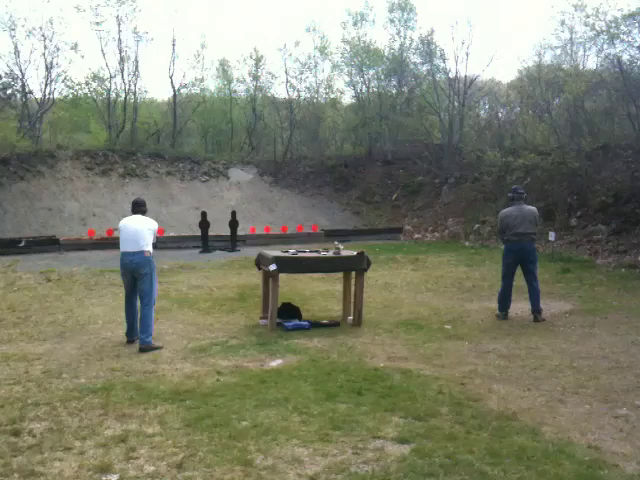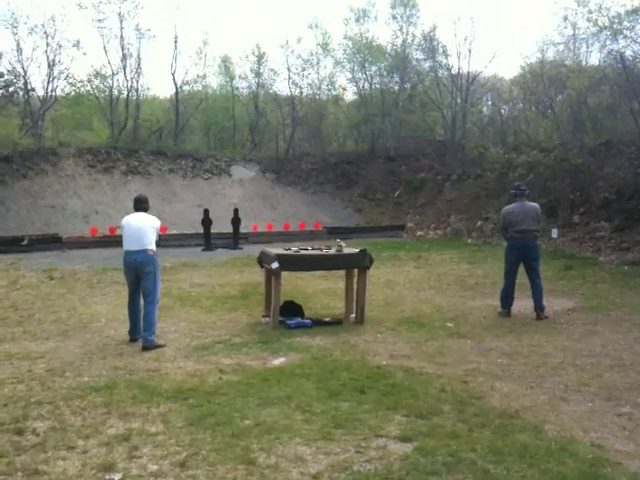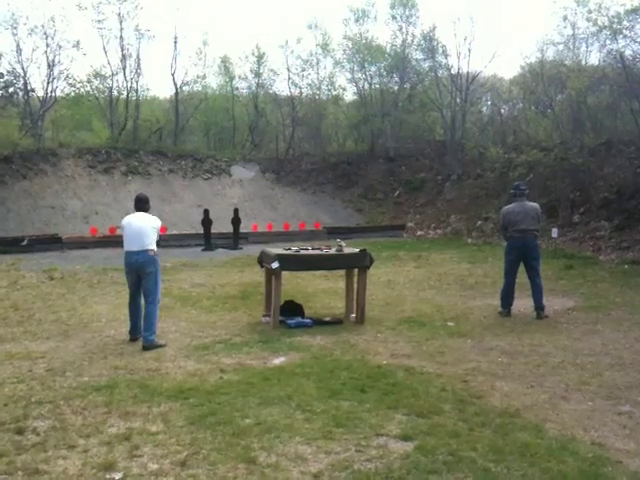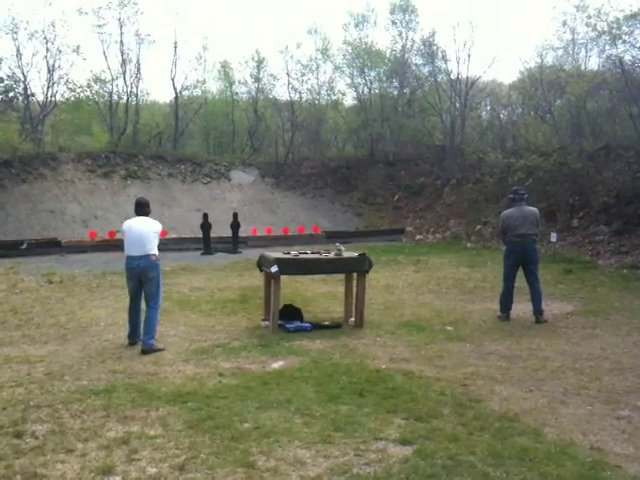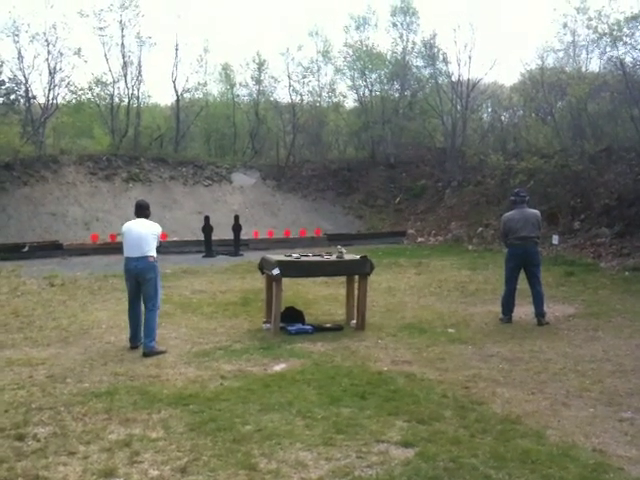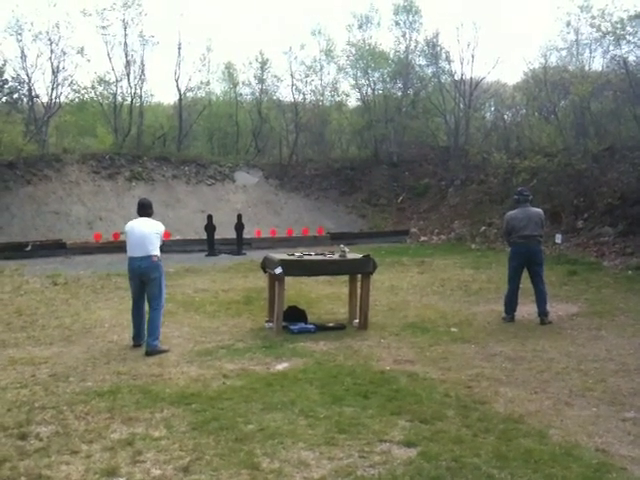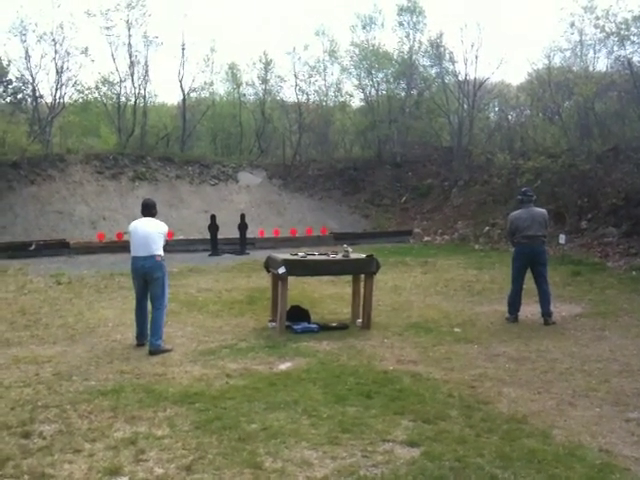
dt=0.5s
person 1, frame 1
left shoulder: (123, 223)
right shoulder: (152, 223)
left elbow: (124, 240)
left hip: (125, 259)
right hip: (143, 259)
left knee: (130, 298)
right knee: (147, 301)
left ankle: (131, 335)
right ankle: (145, 341)
person 1, frame 2
left shoulder: (125, 220)
right shoulder: (154, 221)
left elbow: (126, 237)
left hip: (128, 258)
right hip: (147, 257)
left knee: (133, 296)
right knee: (151, 299)
left ankle: (134, 333)
right ankle: (148, 340)
person 1, frame 3
left shoulder: (125, 221)
right shoulder: (155, 221)
left elbow: (126, 238)
left hip: (130, 258)
right hip: (148, 258)
left knee: (134, 296)
right knee: (151, 299)
left ankle: (135, 333)
right ankle: (149, 339)
person 1, frame 4
left shoulder: (126, 225)
right shoulder: (156, 225)
left elbow: (127, 242)
left hip: (131, 263)
right hip: (149, 262)
left knee: (134, 301)
right knee: (153, 304)
left ankle: (133, 337)
right ankle: (148, 343)
person 1, frame 5
left shoulder: (126, 227)
right shoulder: (155, 227)
left elbow: (126, 244)
left hip: (129, 265)
right hip: (148, 264)
left knee: (133, 304)
right knee: (151, 306)
left ankle: (135, 340)
right ankle: (149, 346)
person 1, frame 6
left shoulder: (129, 226)
right shoulder: (158, 226)
left elbow: (130, 244)
left hip: (133, 264)
right hip: (152, 264)
left knee: (137, 303)
right knee: (156, 305)
left ankle: (138, 338)
right ankle: (152, 345)
person 1, frame 7
left shoulder: (132, 226)
right shoulder: (162, 226)
left elbow: (133, 244)
left hip: (136, 264)
right hip: (155, 263)
left knee: (140, 302)
right knee: (159, 304)
left ankle: (141, 338)
right ankle: (155, 344)
person 2, frame 1
left shoulder: (504, 213)
right shoulder: (533, 211)
left elbow: (500, 233)
right elbow: (536, 228)
left hip: (511, 247)
right hip: (528, 246)
left knee: (507, 281)
right knee: (532, 281)
left ankle: (503, 311)
right ankle: (537, 313)
person 2, frame 2
left shoulder: (506, 210)
right shoulder: (536, 208)
left elbow: (503, 230)
right elbow: (538, 225)
left hip: (514, 244)
right hip: (531, 244)
left knee: (509, 278)
right knee: (535, 278)
left ankle: (505, 309)
right ankle: (539, 311)
person 2, frame 3
left shoulder: (506, 210)
right shoulder: (536, 208)
left elbow: (502, 230)
right elbow: (538, 225)
left hip: (514, 244)
right hip: (531, 243)
left knee: (509, 277)
right knee: (535, 277)
left ankle: (506, 308)
right ankle: (540, 310)
person 2, frame 4
left shoulder: (505, 215)
right shoulder: (535, 212)
left elbow: (502, 234)
right elbow: (537, 229)
left hip: (513, 248)
right hip: (530, 248)
left knee: (508, 282)
right knee: (534, 282)
left ankle: (504, 312)
right ankle: (539, 314)
person 2, frame 5
left shoulder: (507, 217)
right shoulder: (536, 214)
left elbow: (503, 237)
right elbow: (539, 232)
left hip: (514, 251)
right hip: (532, 250)
left knee: (510, 285)
right knee: (536, 285)
left ankle: (506, 315)
right ankle: (540, 317)
person 2, frame 6
left shoulder: (510, 216)
right shoulder: (539, 213)
left elbow: (506, 235)
right elbow: (542, 231)
left hip: (517, 250)
right hip: (535, 249)
left knee: (513, 283)
right knee: (539, 283)
left ankle: (509, 314)
right ankle: (543, 316)
person 2, frame 7
left shoulder: (514, 216)
right shoulder: (543, 214)
left elbow: (510, 236)
right elbow: (546, 232)
left hip: (521, 250)
right hip: (539, 249)
left knee: (517, 284)
right knee: (542, 284)
left ankle: (513, 314)
right ankle: (547, 316)
